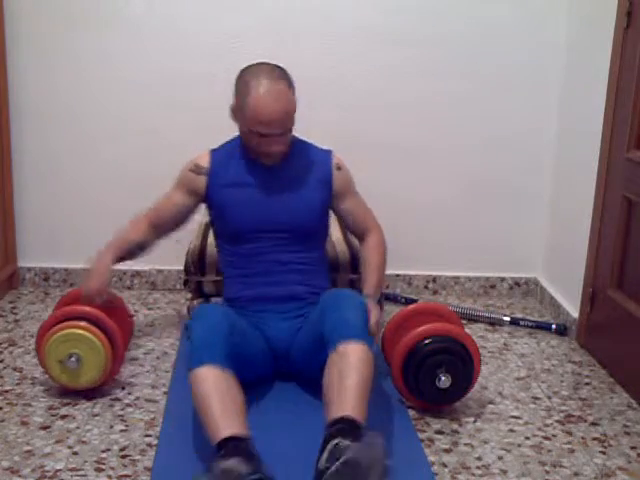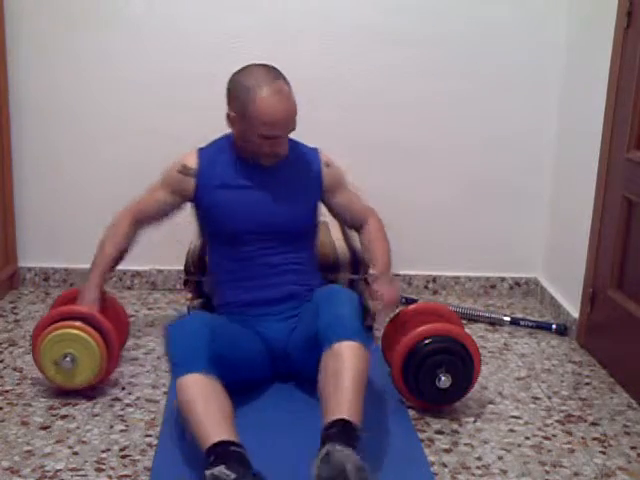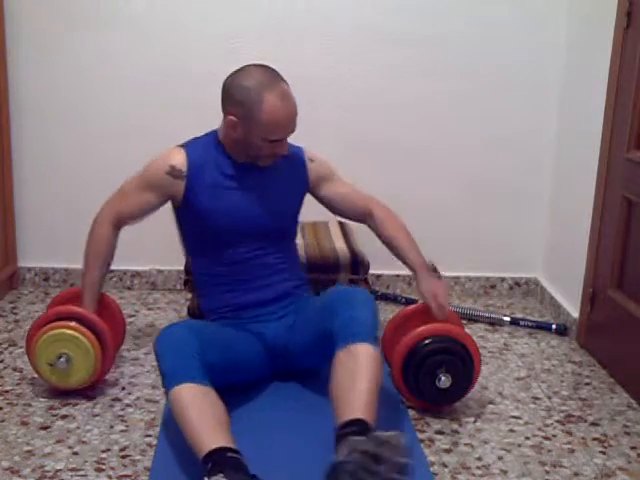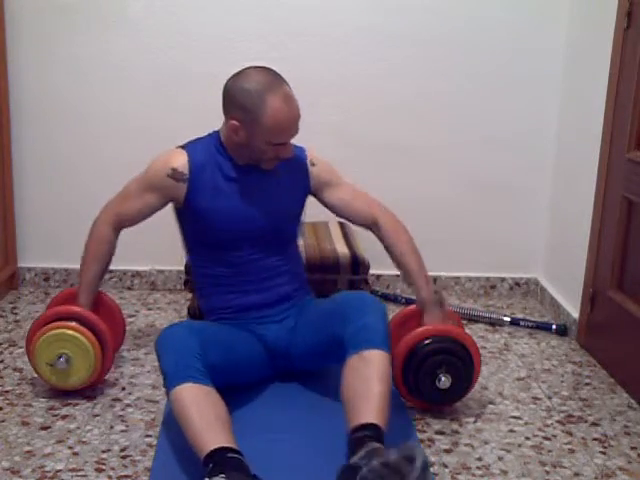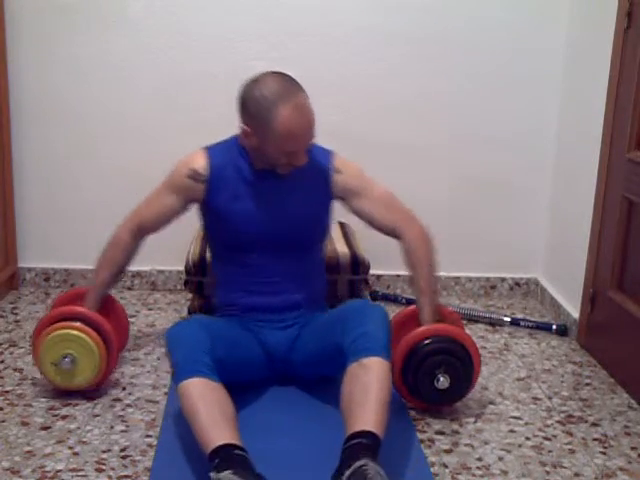
dt=0.2s
person 1, frame 1
left shoulder: (327, 167)
right shoulder: (208, 169)
left elbow: (370, 233)
right elbow: (150, 224)
left wrist: (369, 299)
right wrist: (108, 256)
left hip: (310, 328)
right hip: (245, 331)
left knee: (344, 304)
right knee: (208, 319)
person 1, frame 2
left shoulder: (315, 165)
right shoulder: (197, 169)
left elbow: (365, 220)
right elbow: (132, 217)
left wrist: (382, 276)
right wrist: (94, 282)
left hip: (306, 329)
right hip: (241, 335)
left knee: (338, 301)
right knee: (186, 331)
person 1, frame 3
left shoulder: (301, 164)
right shoulder: (181, 167)
left elbow: (371, 211)
right elbow: (109, 219)
left wrist: (424, 271)
right wrist: (89, 308)
left hip: (300, 322)
right hip: (233, 334)
left knee: (354, 301)
right knee: (175, 341)
person 1, frame 4
left shoulder: (305, 166)
right shoulder: (183, 168)
left elbow: (378, 219)
right elbow: (109, 222)
left wrist: (428, 301)
right wrist: (83, 308)
left hip: (301, 321)
right hip: (233, 334)
left knee: (365, 309)
right knee: (176, 342)
person 1, frame 5
left shoulder: (329, 169)
right shoulder: (205, 170)
left elbow: (410, 230)
right elbow: (133, 230)
left wrist: (428, 321)
right wrist: (89, 308)
left hip: (308, 330)
right hip: (239, 334)
left knee: (368, 316)
right knee: (185, 335)
